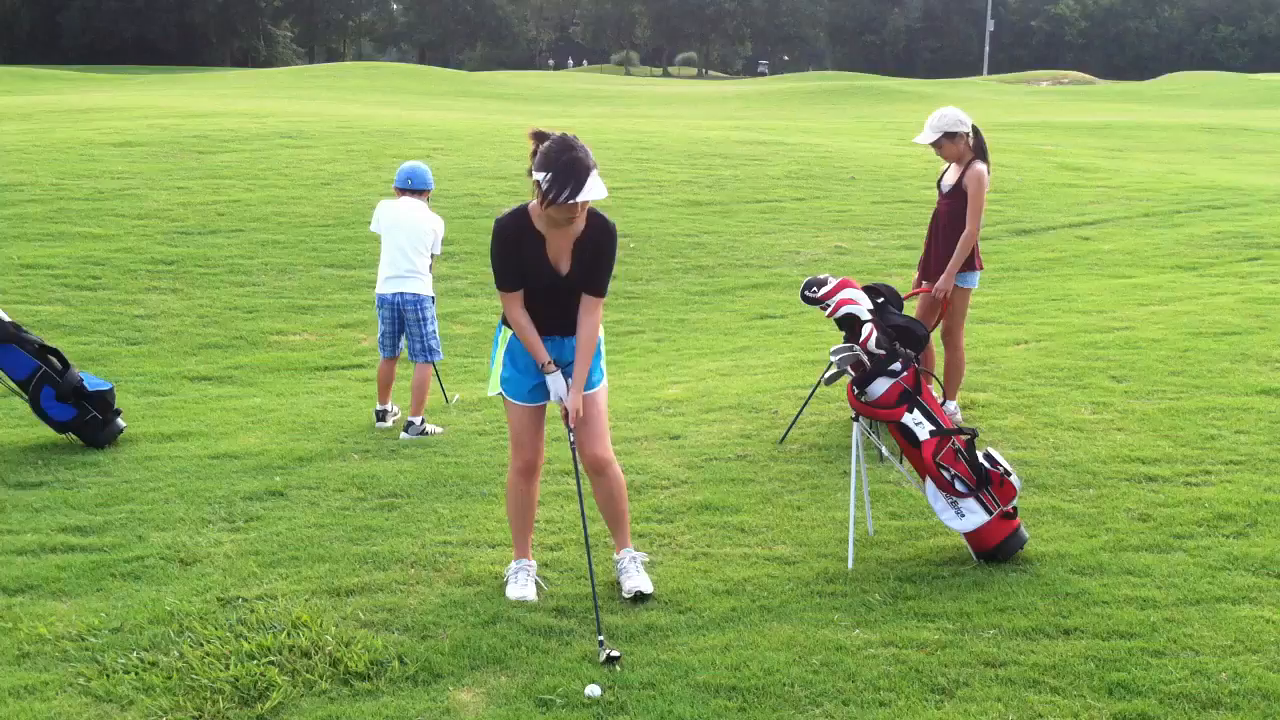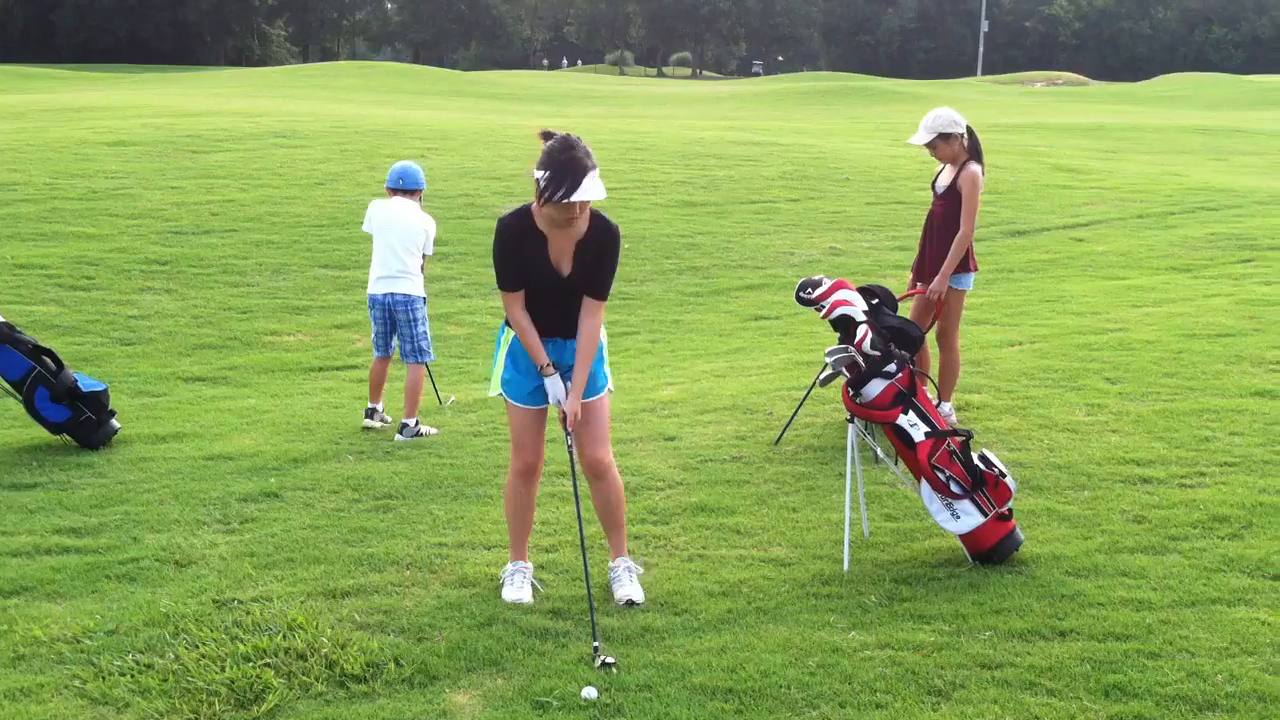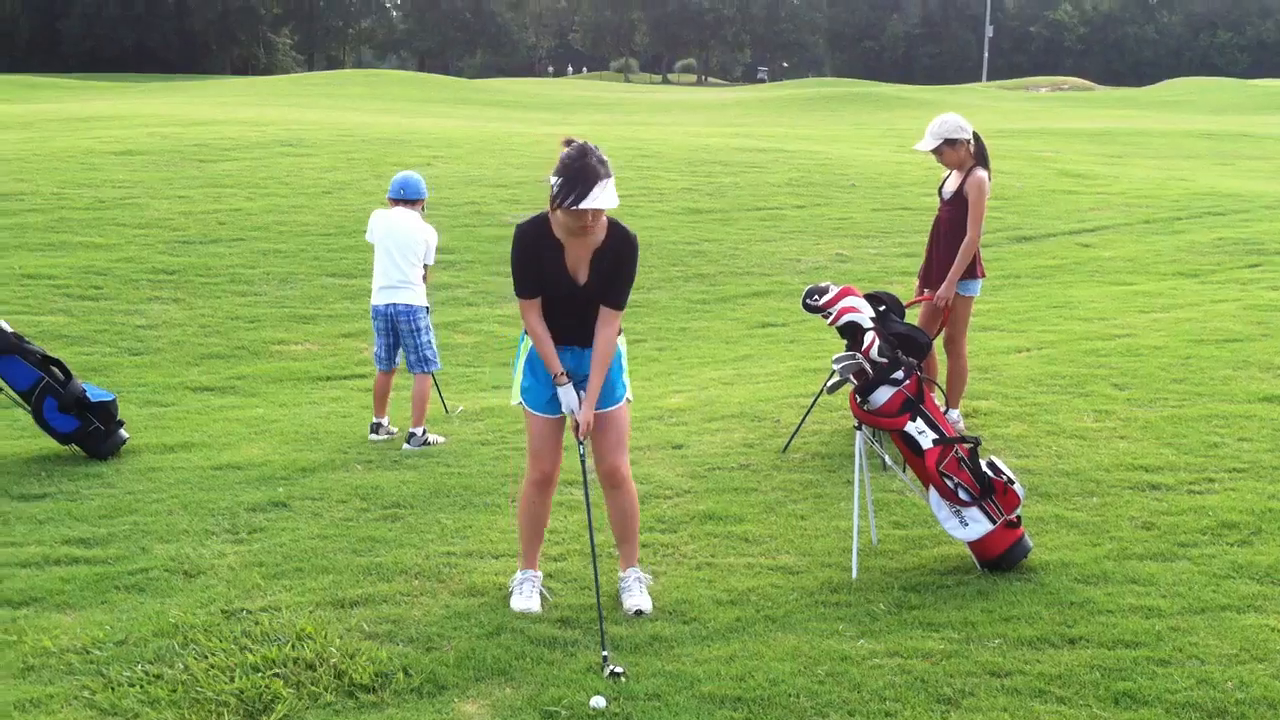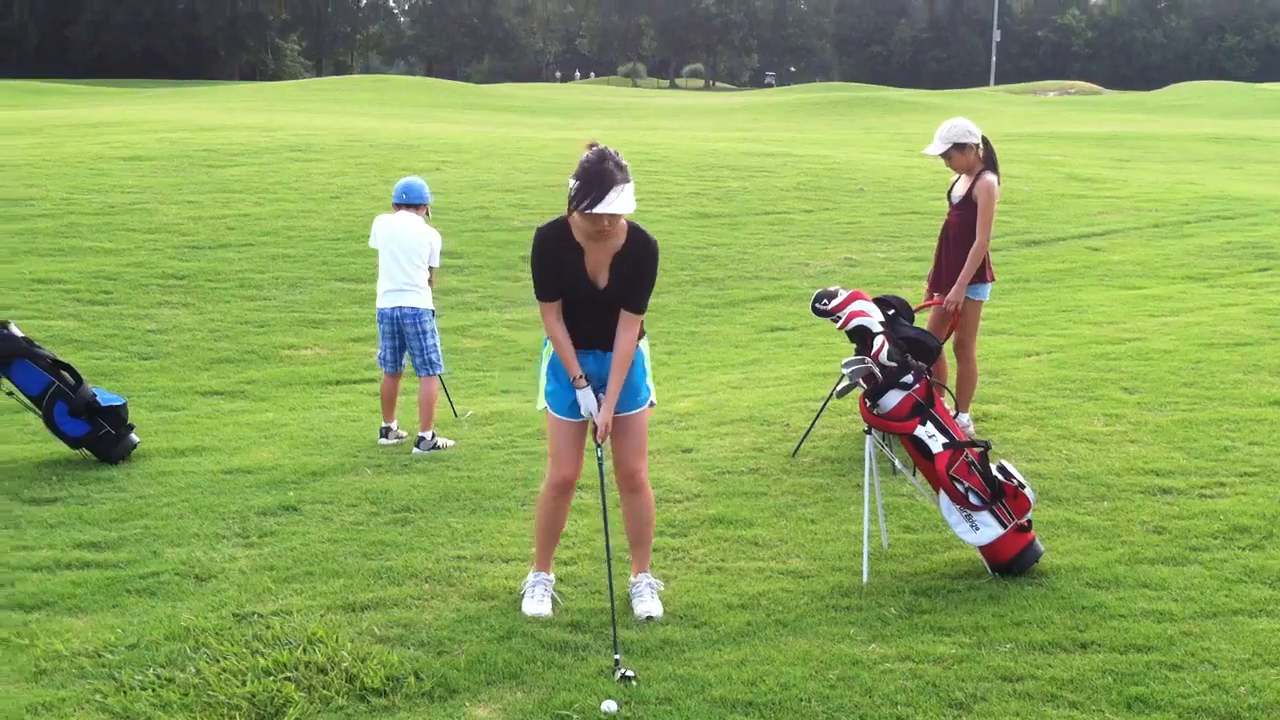
dt=0.1s
person 1, frame 1
left shoulder: (601, 231)
right shoulder: (510, 229)
left elbow: (590, 309)
right elbow: (513, 306)
left wrist: (577, 385)
right wrist: (548, 369)
left hip: (579, 346)
right hip: (525, 349)
left knee: (599, 457)
right knee: (526, 461)
left ankle: (626, 554)
right ankle: (522, 563)
person 1, frame 2
left shoulder: (604, 234)
right shoulder: (513, 229)
left elbow: (591, 312)
right elbow: (514, 306)
left wrist: (576, 390)
right wrist: (547, 372)
left hip: (583, 349)
right hip: (526, 349)
left knee: (599, 461)
right knee: (526, 463)
left ankle: (621, 563)
right ankle: (518, 565)
person 1, frame 3
left shoulder: (622, 242)
right shoulder: (530, 236)
left elbow: (608, 321)
right elbow: (531, 313)
left wrist: (591, 400)
right wrist: (562, 380)
left hip: (601, 358)
right hip: (545, 358)
left knee: (614, 469)
right knee: (541, 472)
left ankle: (631, 573)
right ankle: (527, 572)
person 1, frame 4
left shoulder: (642, 246)
right shoulder: (550, 240)
left elbow: (629, 325)
right elbow: (552, 317)
left wrist: (610, 403)
right wrist: (581, 383)
left hip: (625, 363)
right hip: (567, 361)
left knee: (633, 474)
right knee: (562, 476)
left ankle: (642, 578)
right ankle: (540, 575)
person 2, frame 1
left shoulder: (976, 172)
right shoulder: (950, 168)
left elbow: (972, 229)
left wrist: (950, 274)
right wrist: (923, 266)
left hip: (960, 265)
right hip: (937, 260)
left knee: (950, 335)
left ankle: (949, 406)
person 2, frame 2
left shoulder: (970, 173)
right shoulder: (944, 169)
left elbow: (966, 231)
left wrist: (944, 276)
right wrist: (918, 267)
left hip: (954, 267)
right hip: (931, 262)
left knee: (945, 336)
left ankle: (944, 407)
person 2, frame 3
left shoulder: (977, 179)
right shoulder: (951, 175)
left elbow: (973, 236)
left wrist: (951, 282)
right wrist: (924, 274)
left hip: (962, 273)
right hip: (938, 268)
left knee: (953, 343)
left ankle: (953, 414)
person 2, frame 4
left shoulder: (986, 183)
right shoulder: (960, 179)
left elbow: (982, 240)
left wrist: (961, 286)
right wrist: (934, 277)
left hip: (971, 277)
right hip: (948, 272)
left knee: (963, 346)
right knee: (931, 340)
left ankle: (962, 418)
person 3, frame 1
left shoulder: (384, 209)
right shoulder: (434, 221)
right elbow: (431, 262)
left hip: (386, 291)
right hip: (417, 292)
left knee: (388, 354)
right knee: (424, 359)
left ankle: (384, 410)
right ankle: (414, 423)
person 3, frame 2
left shoulder: (376, 208)
right shoulder: (426, 221)
right elbow: (423, 263)
left hip: (378, 291)
right hip: (408, 293)
left knee: (382, 354)
right knee: (416, 360)
left ankle: (373, 410)
right ankle: (409, 425)
person 3, frame 3
left shoulder: (378, 218)
right shoulder: (427, 231)
right elbow: (424, 274)
left hip: (381, 302)
right hip: (411, 303)
left knee: (385, 367)
right knee: (423, 370)
left ankle: (379, 424)
right ankle: (416, 434)
person 3, frame 4
left shoulder: (381, 223)
right shoulder: (430, 234)
right elbow: (430, 277)
left hip: (386, 306)
right hip: (416, 306)
left knee: (391, 371)
right knee: (429, 373)
left ankle: (388, 428)
right ankle: (426, 437)
